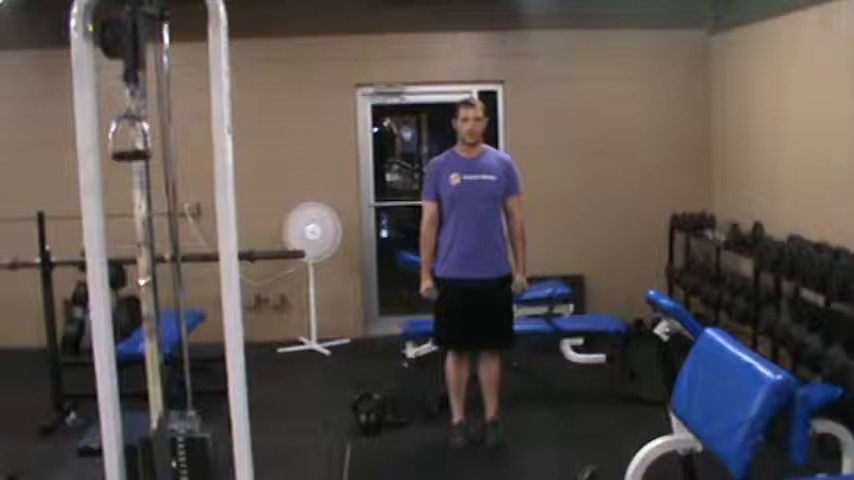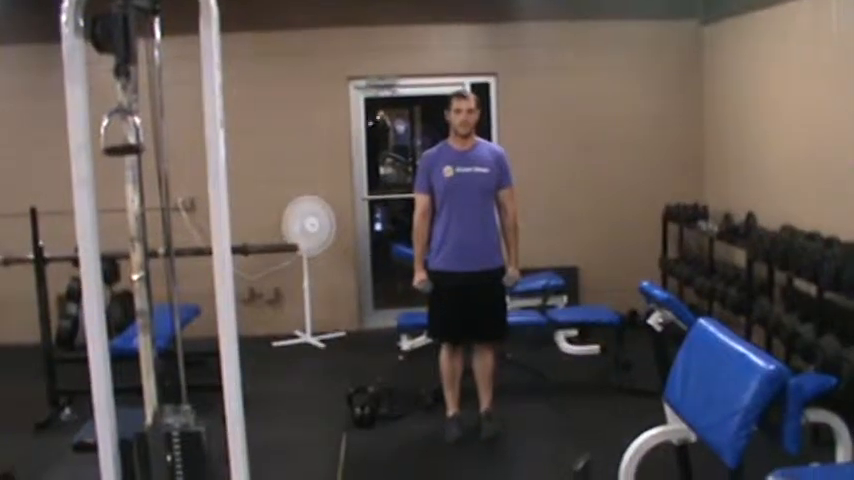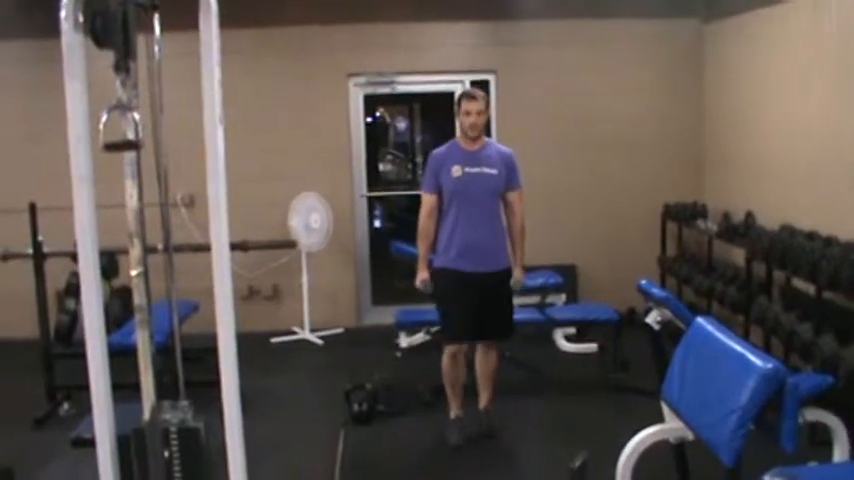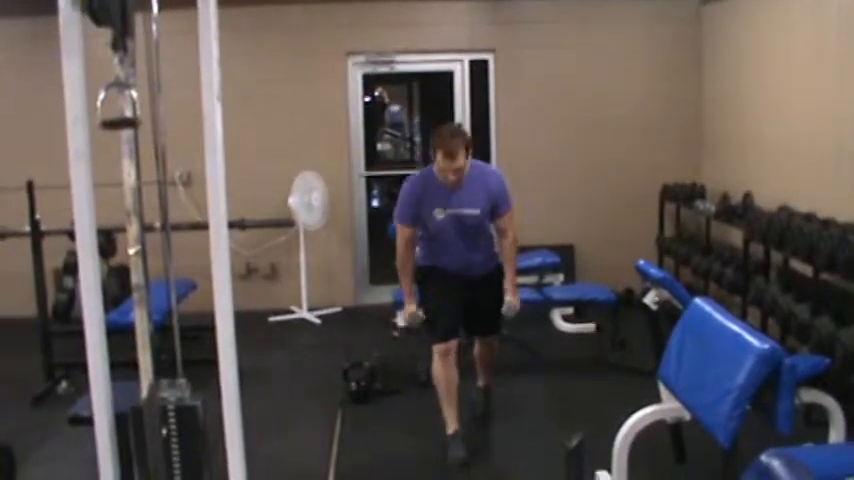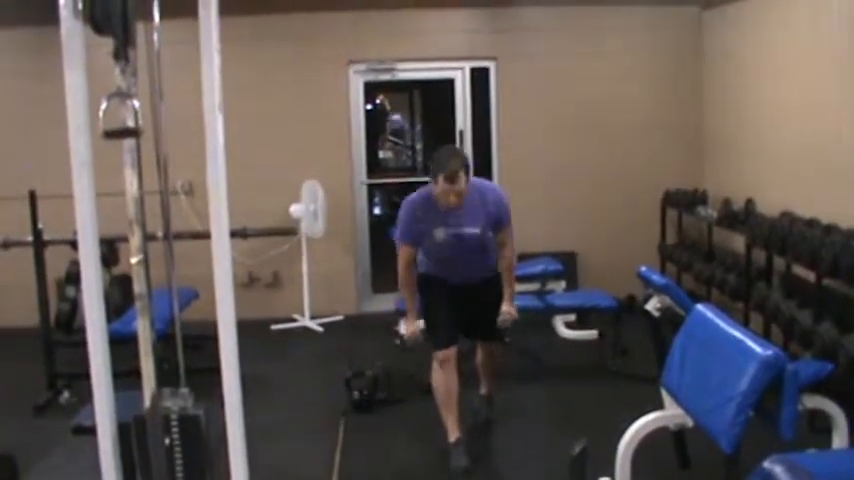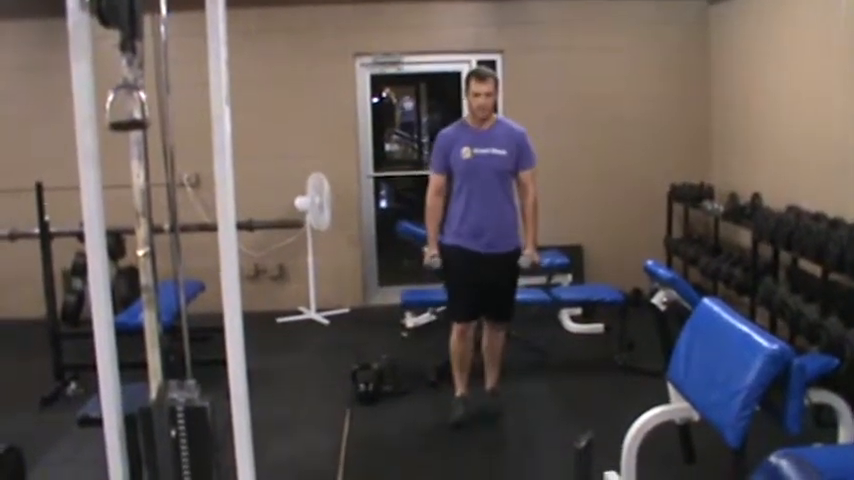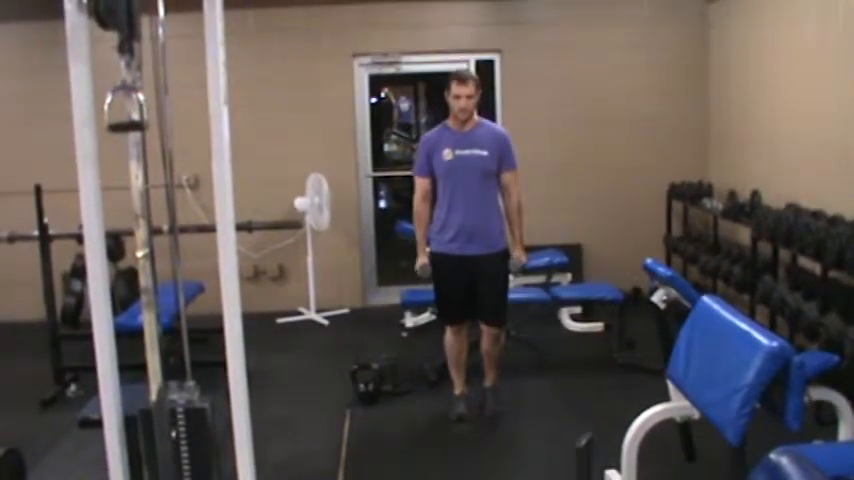
dt=0.7s
person 1, frame 1
left shoulder: (502, 164)
right shoulder: (439, 167)
left elbow: (515, 218)
right elbow: (429, 223)
left wrist: (520, 268)
right wrist: (426, 274)
left hip: (495, 274)
right hip: (452, 276)
left knee: (491, 349)
right knee: (457, 350)
left ankle: (492, 418)
right ankle: (458, 420)
person 1, frame 2
left shoulder: (495, 156)
right shoulder: (431, 159)
left elbow: (508, 211)
right elbow: (422, 215)
left wrist: (513, 261)
right wrist: (419, 266)
left hip: (488, 267)
right hip: (445, 268)
left knee: (485, 342)
right knee: (451, 342)
left ankle: (486, 410)
right ankle: (452, 412)
person 1, frame 3
left shoulder: (504, 157)
right shoulder: (440, 158)
left elbow: (515, 214)
right elbow: (428, 214)
left wrist: (518, 263)
right wrist: (423, 265)
left hip: (495, 268)
right hip: (452, 267)
left knee: (489, 342)
right knee: (455, 347)
left ankle: (484, 408)
right ankle: (455, 413)
person 1, frame 4
left shoulder: (491, 181)
right shoulder: (415, 187)
left elbow: (507, 234)
right elbow: (405, 245)
left wrist: (510, 287)
right wrist: (409, 298)
left hip: (484, 271)
right hip: (438, 273)
left knee: (487, 337)
right knee: (444, 347)
left ankle: (483, 386)
right ankle: (453, 429)
person 1, frame 5
left shoulder: (492, 197)
right shoulder: (414, 208)
left elbow: (506, 248)
right elbow: (406, 264)
left wrist: (508, 298)
right wrist: (411, 315)
left hip: (484, 281)
right hip: (438, 283)
left knee: (488, 345)
right knee: (443, 356)
left ankle: (485, 393)
right ankle: (454, 437)
person 1, frame 6
left shoulder: (516, 136)
right shoulder: (448, 138)
left elbow: (527, 192)
right elbow: (436, 194)
left wrist: (530, 243)
right wrist: (432, 243)
left hip: (503, 248)
right hip: (460, 247)
left knee: (496, 322)
right knee: (462, 325)
left ankle: (491, 388)
right ankle: (460, 393)
person 1, frame 7
left shoulder: (497, 138)
right shoulder: (431, 142)
left elbow: (511, 194)
right elbow: (422, 199)
left wrist: (518, 244)
right wrist: (421, 250)
left hip: (491, 250)
right hip: (447, 251)
left knee: (493, 328)
right knee: (455, 327)
left ankle: (490, 386)
right ankle: (459, 393)
